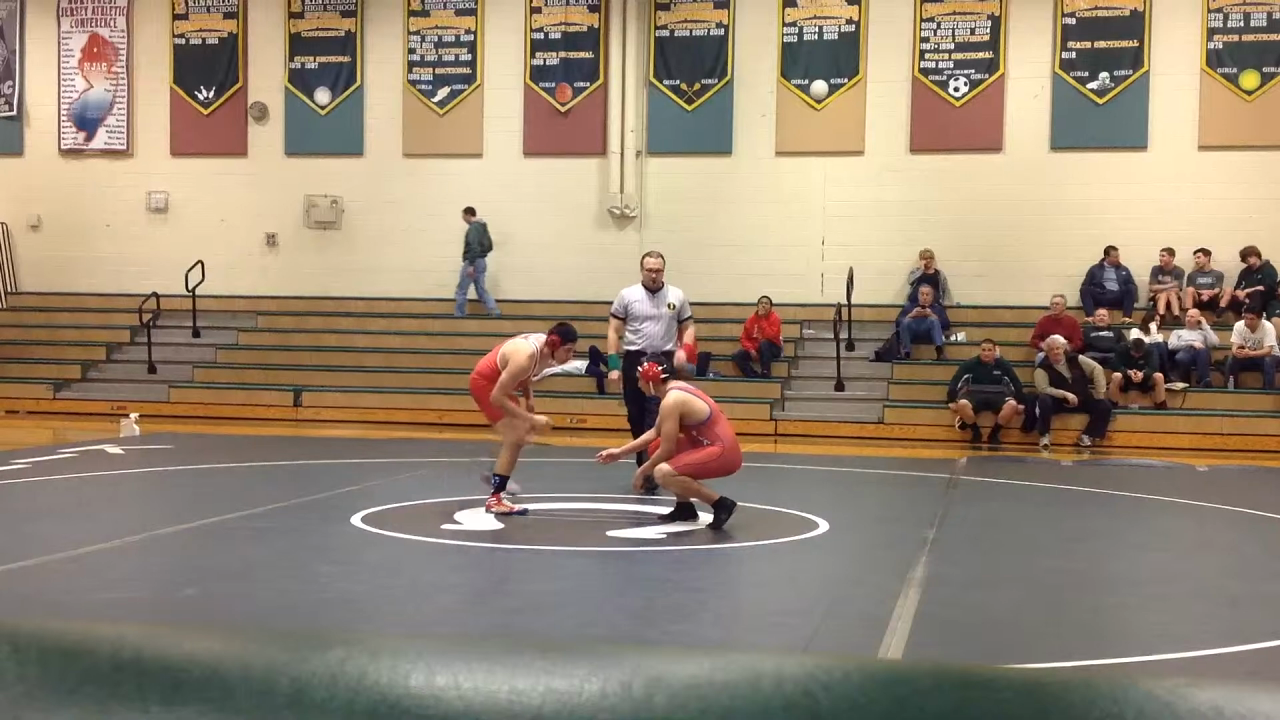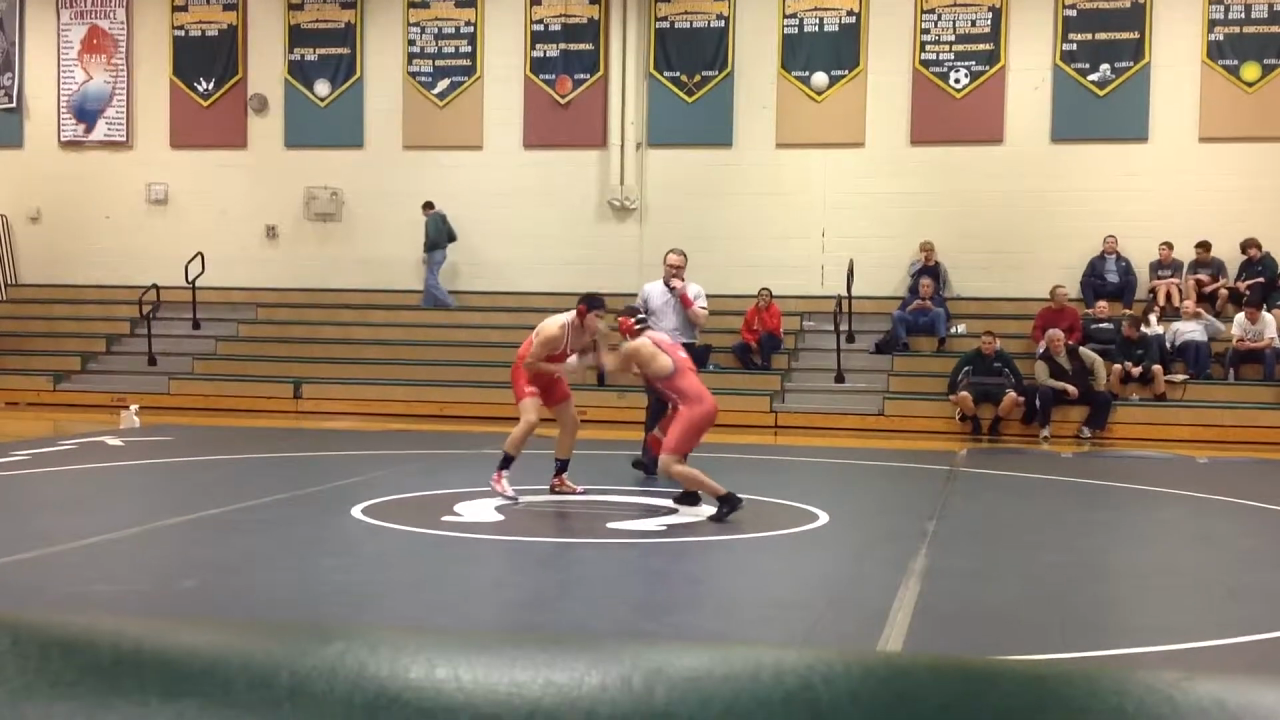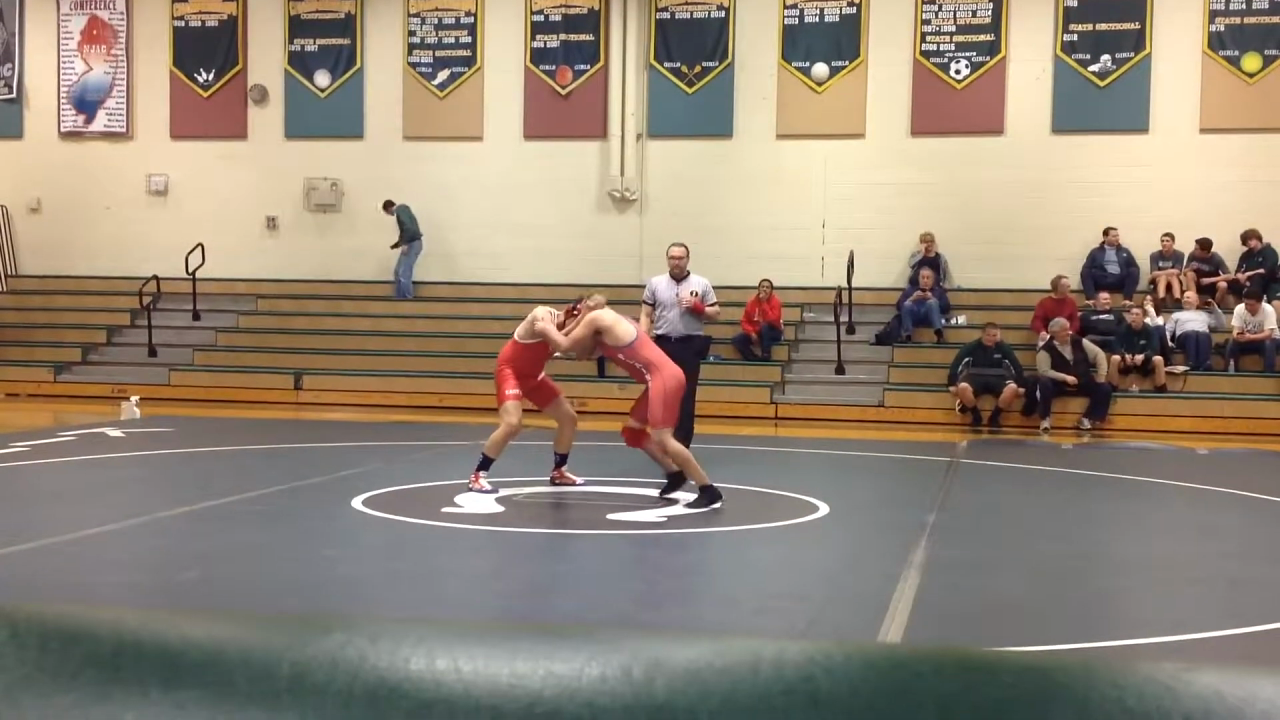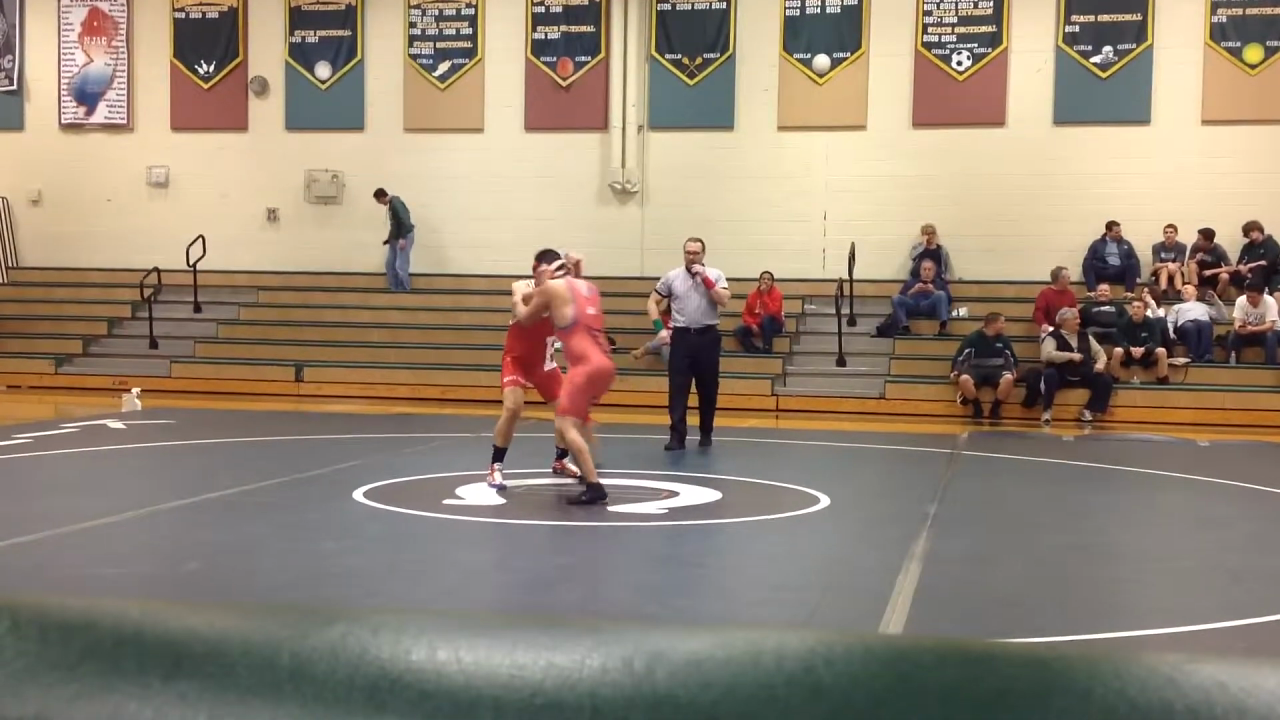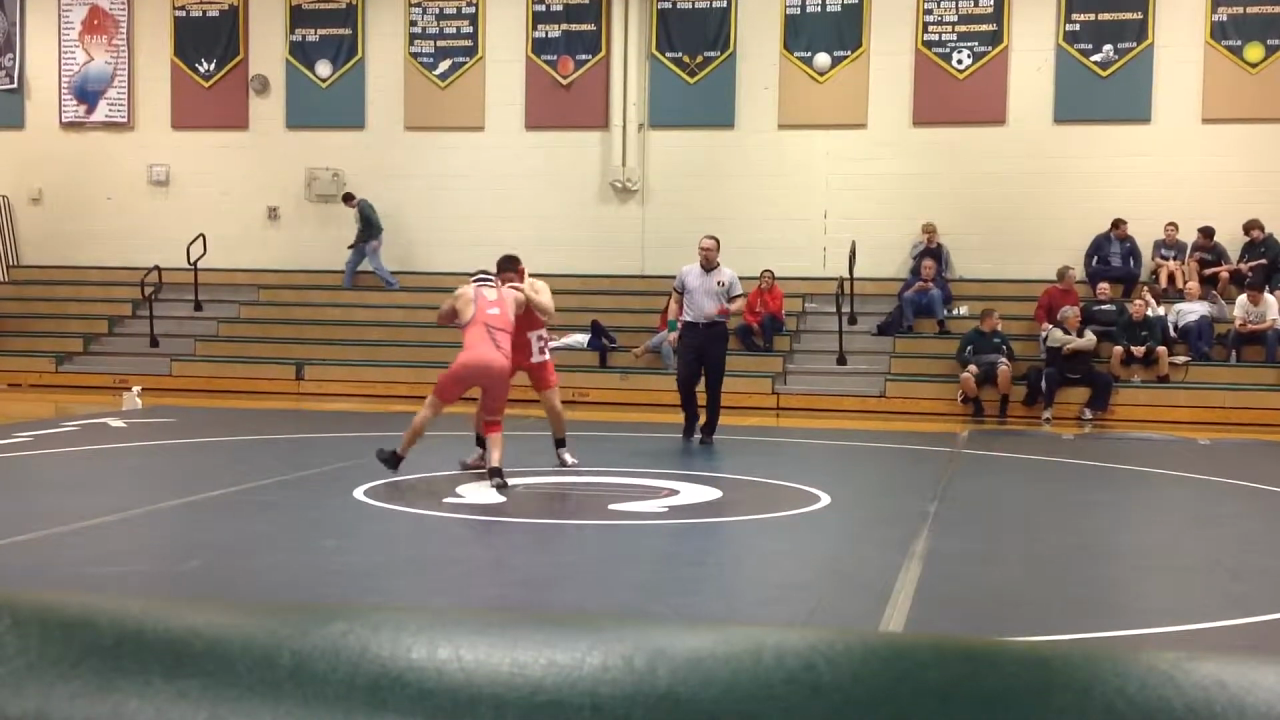
dt=0.7s
person 1, frame 1
left shoulder: (677, 296)
right shoulder: (626, 295)
left elbow: (689, 328)
right elbow: (614, 332)
left wrist: (685, 350)
right wrist: (613, 365)
right hip: (634, 361)
left knee: (657, 419)
right knee: (637, 420)
person 1, frame 2
left shoulder: (694, 291)
right shoulder: (648, 289)
left elbow: (701, 322)
left wrist: (683, 296)
left hip: (686, 354)
right knee: (655, 406)
right ankle: (648, 457)
person 1, frame 3
left shoulder: (701, 284)
right shoulder: (655, 283)
left elbow: (716, 314)
right elbow: (645, 316)
left wrist: (695, 306)
left hip: (690, 345)
right hip: (663, 344)
left knee: (686, 396)
left ankle: (681, 445)
person 1, frame 4
left shoulder: (715, 275)
right shoulder: (671, 277)
left elbow: (724, 300)
right elbow: (652, 303)
left wrist: (705, 279)
right wrist: (660, 328)
left hip: (708, 336)
right hip: (681, 336)
left knee: (708, 388)
right knee: (678, 388)
left ankle: (706, 433)
right ankle: (677, 436)
person 1, frame 5
left shoulder: (729, 276)
right shoulder: (685, 272)
left elbow: (740, 304)
right elbow: (675, 302)
left wrist: (721, 310)
right wrist: (672, 328)
left hip: (715, 334)
right hip: (690, 332)
left knee: (713, 385)
right knee: (685, 380)
left ankle: (708, 431)
right ankle: (690, 420)
person 2, frame 1
left shoulder: (671, 401)
right shoulder: (676, 391)
left elbow: (667, 449)
right elbow: (655, 433)
left wrist: (642, 471)
right wrist: (620, 452)
left hip: (723, 454)
right hip: (718, 446)
left knee: (662, 473)
right knee: (655, 449)
left ankle: (721, 504)
right ankle: (684, 507)
person 2, frame 2
left shoulder: (635, 347)
right shoulder: (659, 338)
left elbow: (611, 367)
left hip: (694, 407)
right hip: (701, 403)
left knee: (668, 465)
right knee: (655, 441)
left ankle: (727, 499)
right ankle: (690, 493)
person 2, frame 3
left shoulder: (597, 317)
right shoulder: (605, 321)
left elbow: (565, 346)
right elbow: (583, 350)
left wrist: (546, 328)
left hip: (664, 377)
right hip: (660, 377)
left knee: (663, 438)
right knee: (633, 432)
left ankle: (709, 491)
right ankle: (677, 474)
person 2, frame 4
left shoulder: (551, 287)
right shoulder: (590, 287)
left elbow: (527, 319)
left wrist: (519, 304)
left hip: (585, 367)
right hip: (606, 365)
left knee: (566, 425)
right knee: (577, 417)
left ankle: (594, 487)
right ankle: (587, 469)
person 2, frame 5
left shoulder: (464, 293)
right shoulder: (511, 294)
left elbow: (441, 317)
right wrist: (521, 291)
left hip: (471, 363)
right hip: (501, 366)
left knee: (432, 407)
right knee: (492, 423)
left ankle: (398, 456)
right ankle: (495, 471)
person 3, frame 1
left shoulder: (546, 348)
right shoulder: (525, 356)
right elbow: (496, 398)
left wrist: (529, 398)
right wrist: (530, 419)
left hip: (498, 382)
right hip: (484, 383)
left knee: (520, 432)
right knee: (515, 438)
left ankle: (496, 475)
right ankle: (495, 499)
person 3, frame 2
left shoulder: (588, 329)
right shoulder: (556, 329)
left elbow: (585, 353)
right elbow: (531, 362)
left wrist: (591, 359)
right wrist: (564, 368)
left hip: (551, 374)
right hip: (528, 370)
left knee: (571, 423)
right knee: (530, 421)
left ankle: (559, 479)
right ankle: (500, 475)
person 3, frame 3
left shoulder: (570, 327)
right shoulder: (542, 315)
right wrist: (581, 318)
left hip: (534, 375)
right hip: (510, 370)
left knee: (569, 418)
right knee: (511, 423)
left ankle: (559, 472)
right ankle: (478, 475)
person 3, frame 4
right shoulder: (520, 288)
right elbow: (524, 318)
left hip: (544, 363)
right hip: (516, 360)
right knee: (512, 409)
left ankle: (560, 461)
right ankle: (495, 468)
person 3, frame 5
left shoulder: (538, 287)
left elbow: (549, 312)
left wrist: (526, 291)
left hip: (537, 356)
right hip: (507, 353)
left knee: (554, 408)
left ankle: (562, 451)
right ankle: (480, 453)
